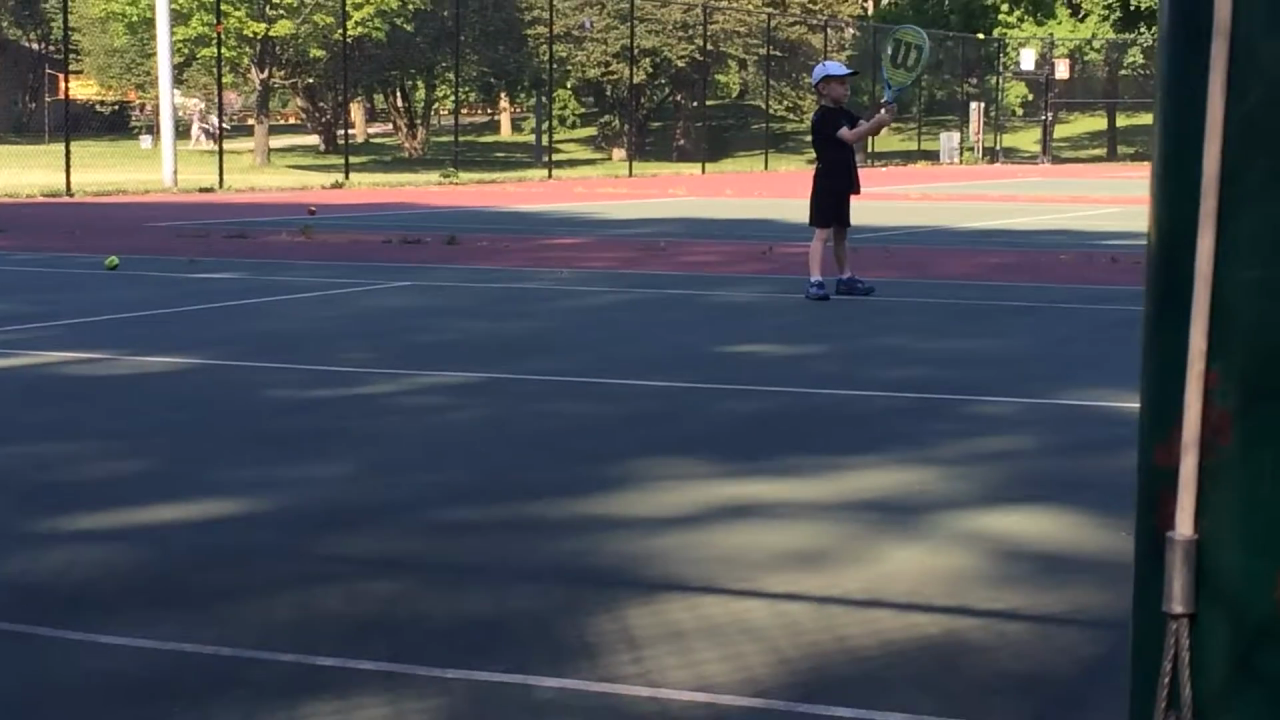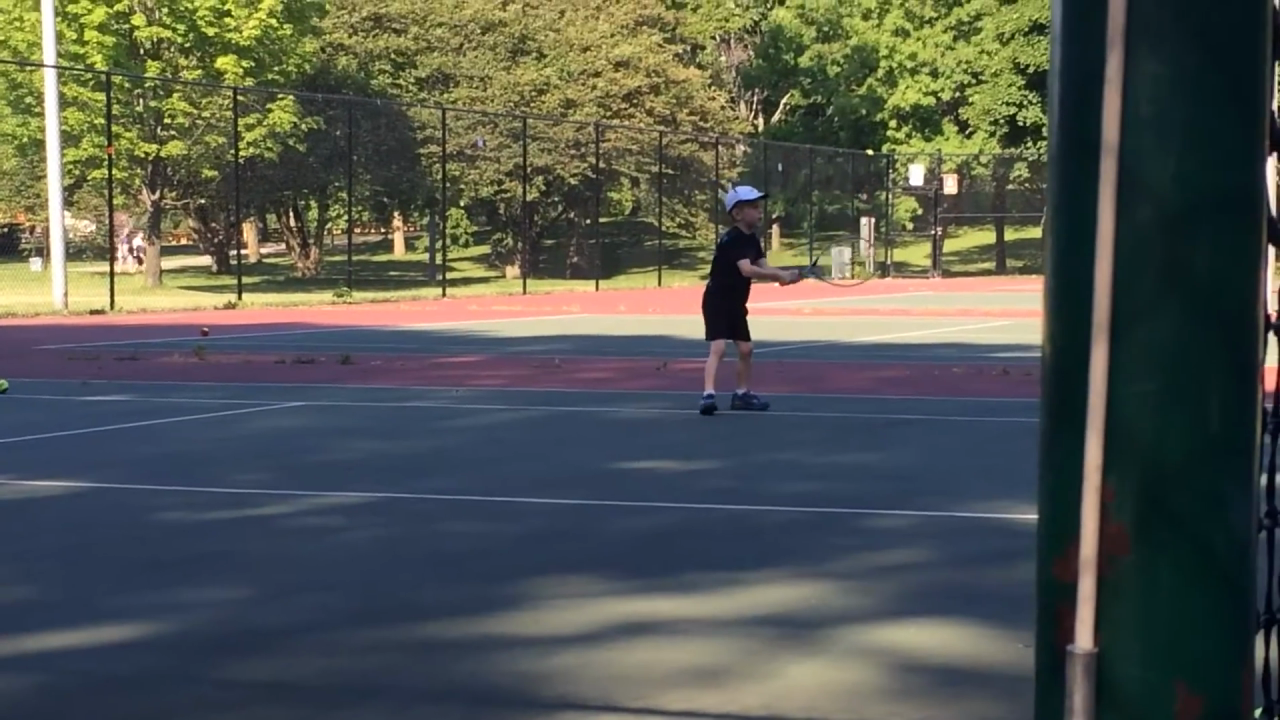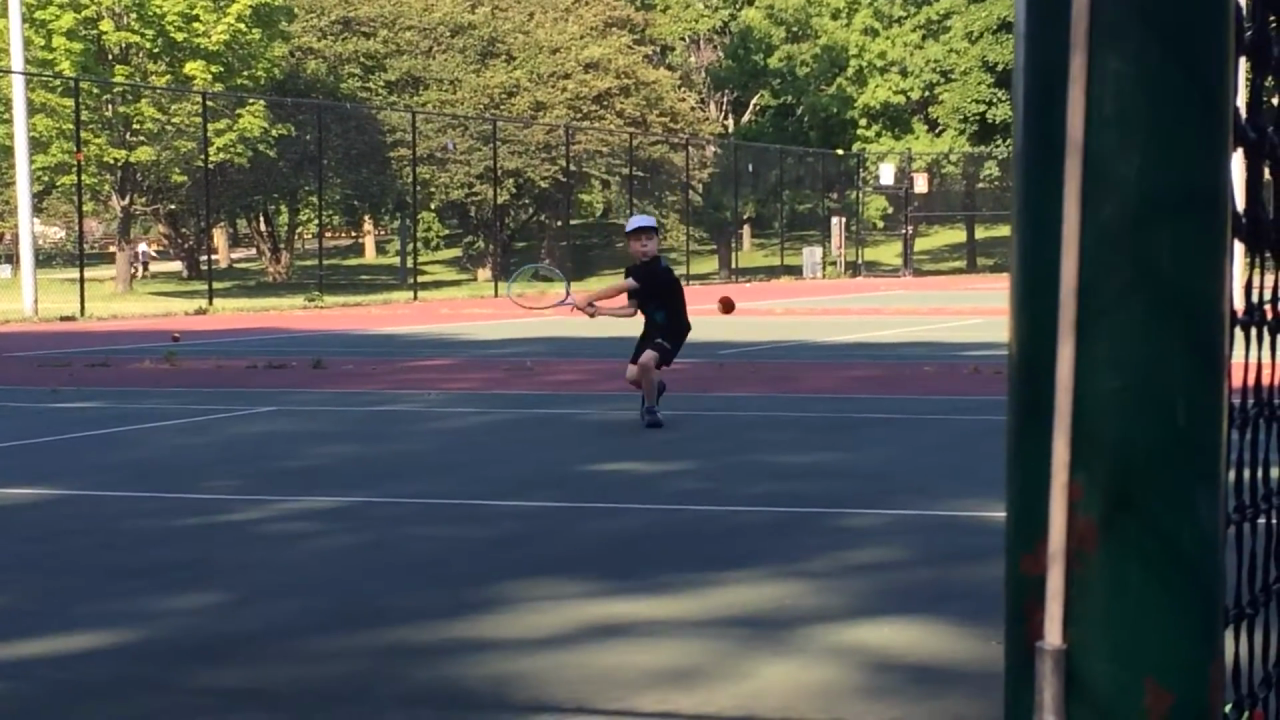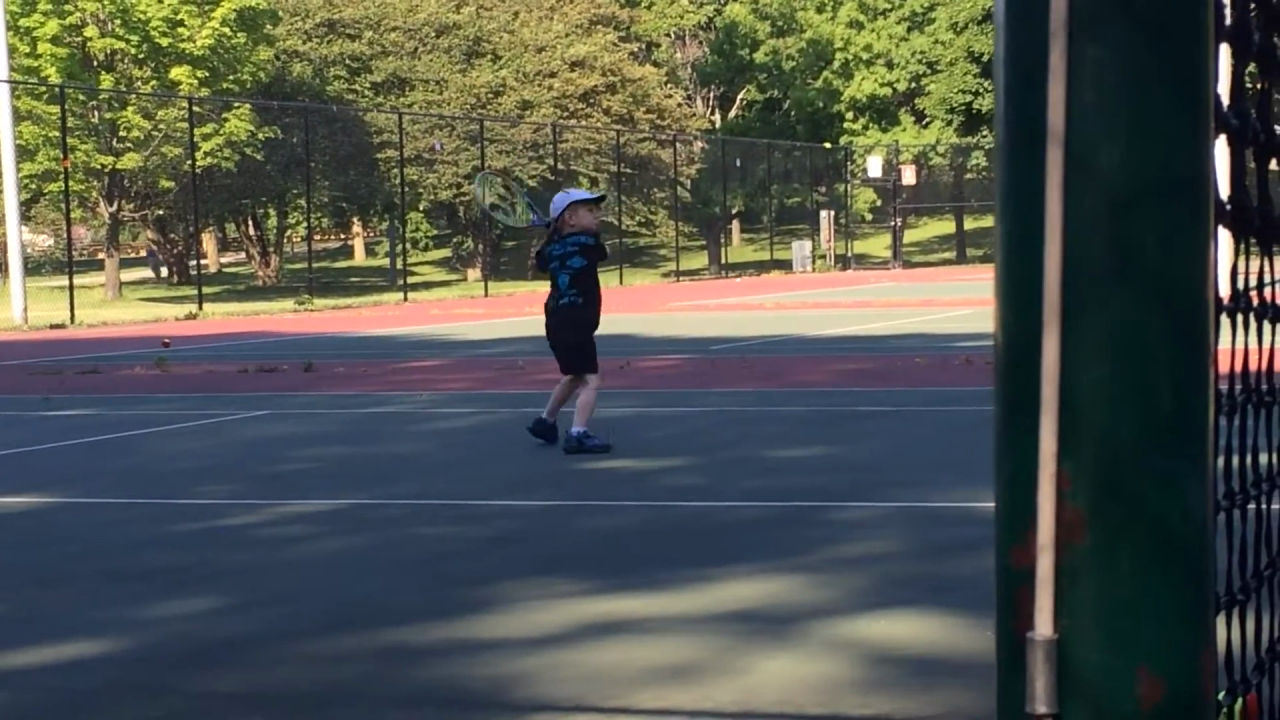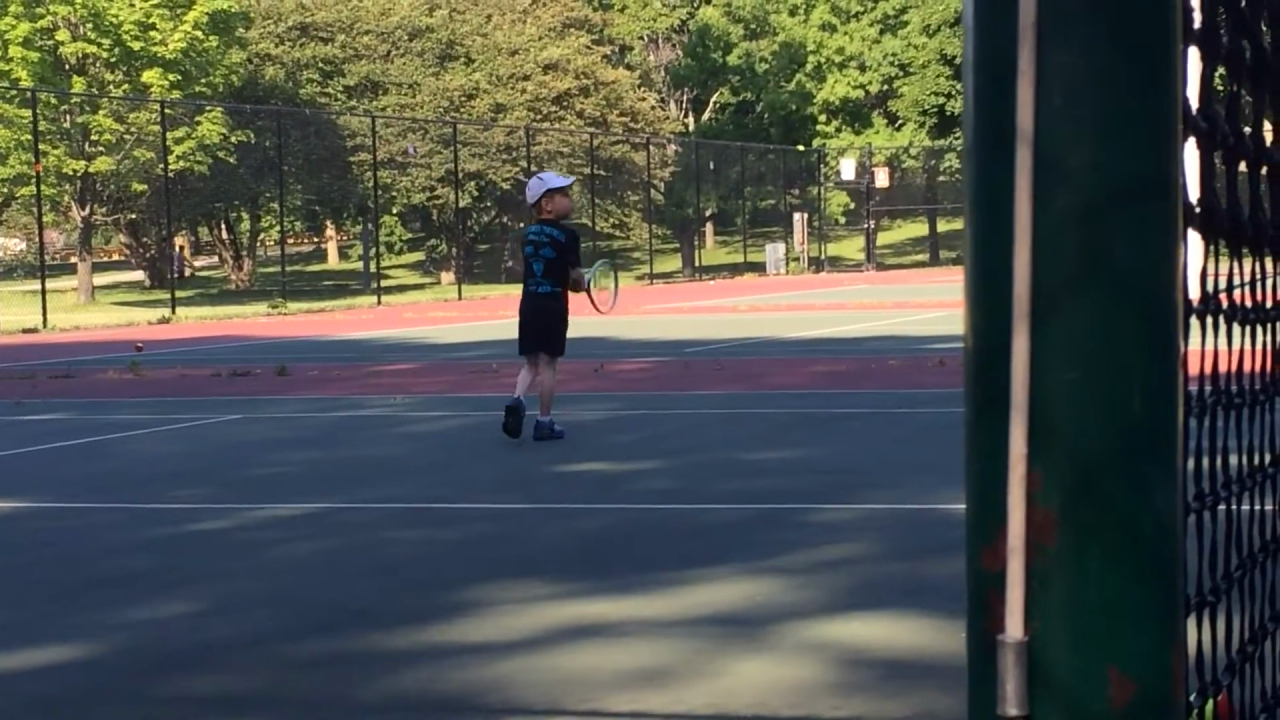
dt=1s
person 1, frame 1
left shoulder: (843, 114)
right shoulder: (823, 116)
left elbow: (869, 130)
right elbow: (850, 137)
left wrist: (882, 120)
right wrist: (877, 121)
left hip: (842, 184)
right hip: (827, 184)
left knee: (841, 233)
right knee: (823, 233)
left ankle: (845, 278)
right ankle: (815, 282)
person 1, frame 2
left shoulder: (752, 240)
right shoulder: (732, 240)
left elbow: (763, 266)
right elbow: (747, 270)
left wrist: (786, 274)
right wrist: (778, 277)
left hip: (736, 304)
right hip: (717, 302)
left knee: (746, 348)
right knee: (718, 347)
left ankle: (742, 394)
right ankle: (709, 394)
person 1, frame 3
left shoulder: (656, 269)
right shoulder: (634, 270)
left elbow: (619, 289)
right elbow: (631, 309)
left wrist: (588, 299)
right wrist: (598, 309)
left hip: (672, 328)
right hip: (653, 327)
left knee: (646, 361)
right knee: (632, 377)
left ankle: (651, 408)
right ankle: (655, 385)
person 1, frame 4
left shoulder: (550, 249)
right shoulder: (589, 241)
left elbow: (536, 262)
right elbow: (603, 253)
left wrist: (552, 234)
left hip: (556, 322)
right hip: (577, 324)
left knee: (575, 376)
right knee: (590, 380)
left ankle: (545, 420)
right ankle: (578, 434)
person 1, frame 5
left shoulder: (530, 232)
right shoulder: (566, 235)
right elbow: (575, 275)
right wrist: (579, 285)
left hip: (529, 305)
right hip: (552, 307)
left knee: (531, 362)
right knee: (548, 365)
left ankle: (517, 401)
right ankle: (544, 422)
